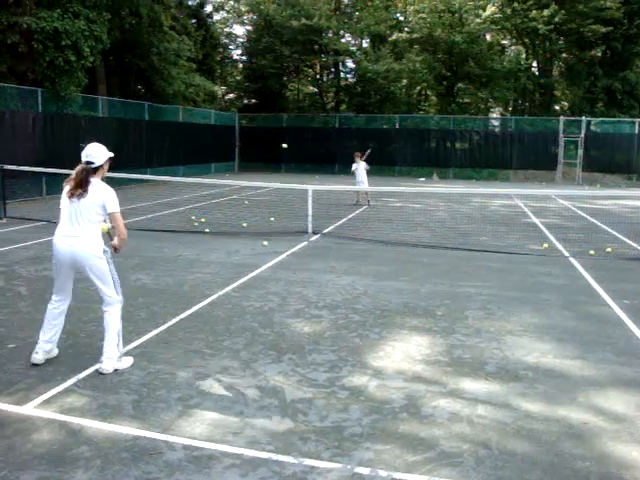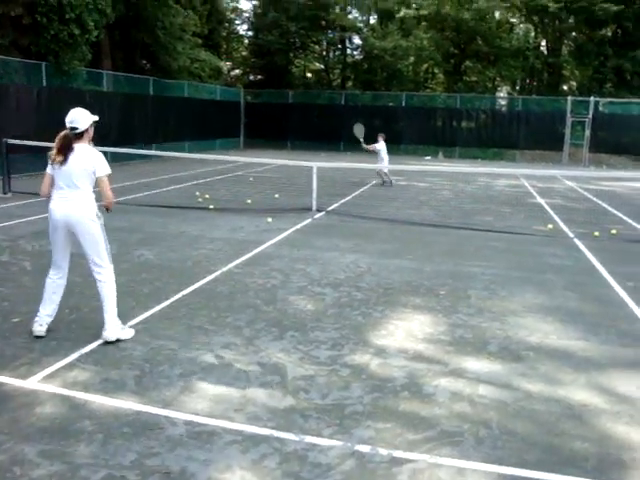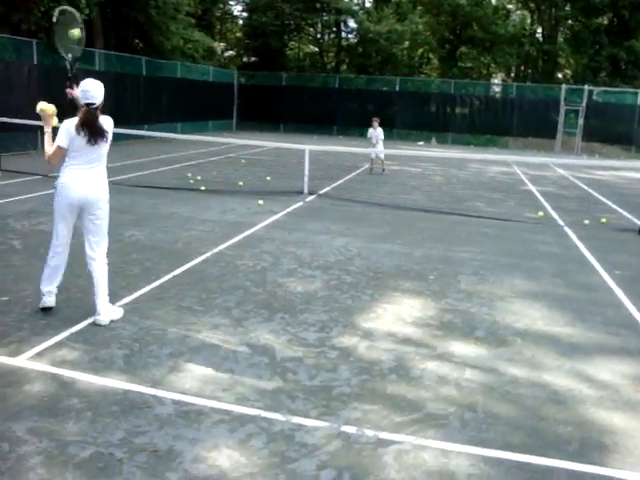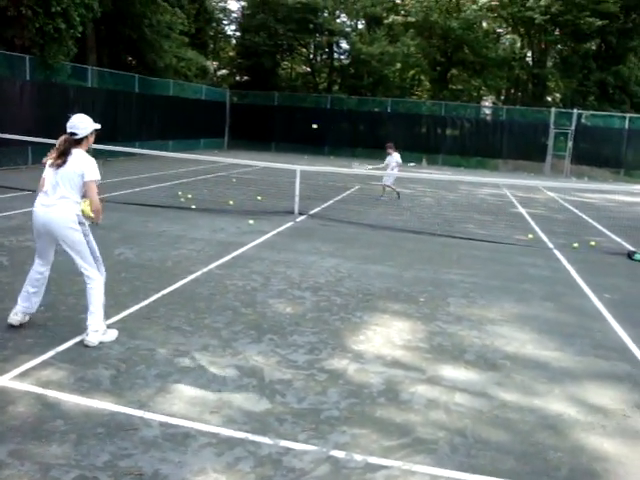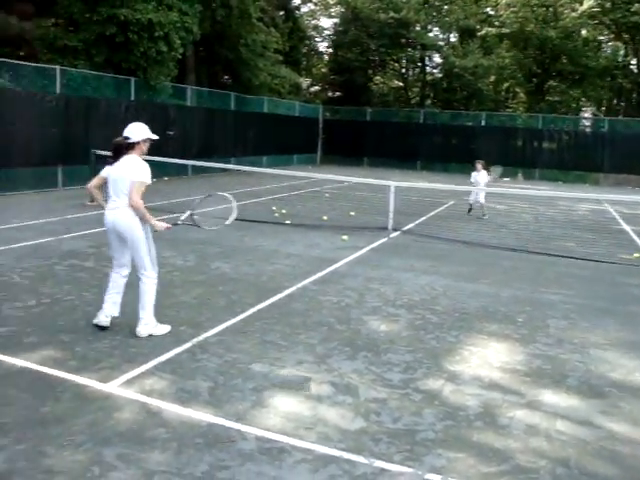
dt=1s
person 1, frame 1
left shoulder: (69, 187)
right shoulder: (106, 191)
left elbow: (70, 221)
right elbow: (121, 233)
right wrist: (117, 244)
left hip: (61, 245)
right hip: (89, 249)
left knee: (59, 298)
right knee: (112, 301)
left ankle: (43, 349)
right ankle: (110, 359)
person 1, frame 2
left shoulder: (57, 155)
right shoulder: (94, 156)
left elbow: (45, 191)
right elbow: (108, 197)
right wrist: (108, 206)
left hip: (58, 212)
right hip: (84, 214)
left knee: (58, 269)
right knee: (103, 270)
left ankle: (41, 322)
right ankle: (111, 327)
person 1, frame 3
left shoulder: (70, 126)
right shoulder: (108, 124)
left elbow: (51, 160)
left wrist: (48, 129)
right wrist: (80, 97)
left hip: (69, 188)
right hip: (96, 192)
left knee: (59, 244)
right knee: (96, 252)
left ankle: (48, 294)
right ankle: (103, 310)
person 1, frame 4
left shoulder: (54, 158)
right shoulder: (87, 162)
left elbow: (41, 191)
right elbow: (94, 204)
right wrist: (98, 217)
left hip: (40, 214)
right hip: (65, 219)
left knee: (41, 265)
right knee: (94, 273)
left ankle: (20, 312)
right ankle: (95, 330)
person 1, frame 5
left shoulder: (115, 164)
right shoulder: (141, 166)
left elbow: (91, 186)
right elbow: (134, 201)
right wrist: (153, 222)
left hip: (112, 218)
right hip: (131, 220)
left knee: (120, 268)
right knee: (148, 273)
left ankle: (105, 315)
right ankle: (146, 324)
